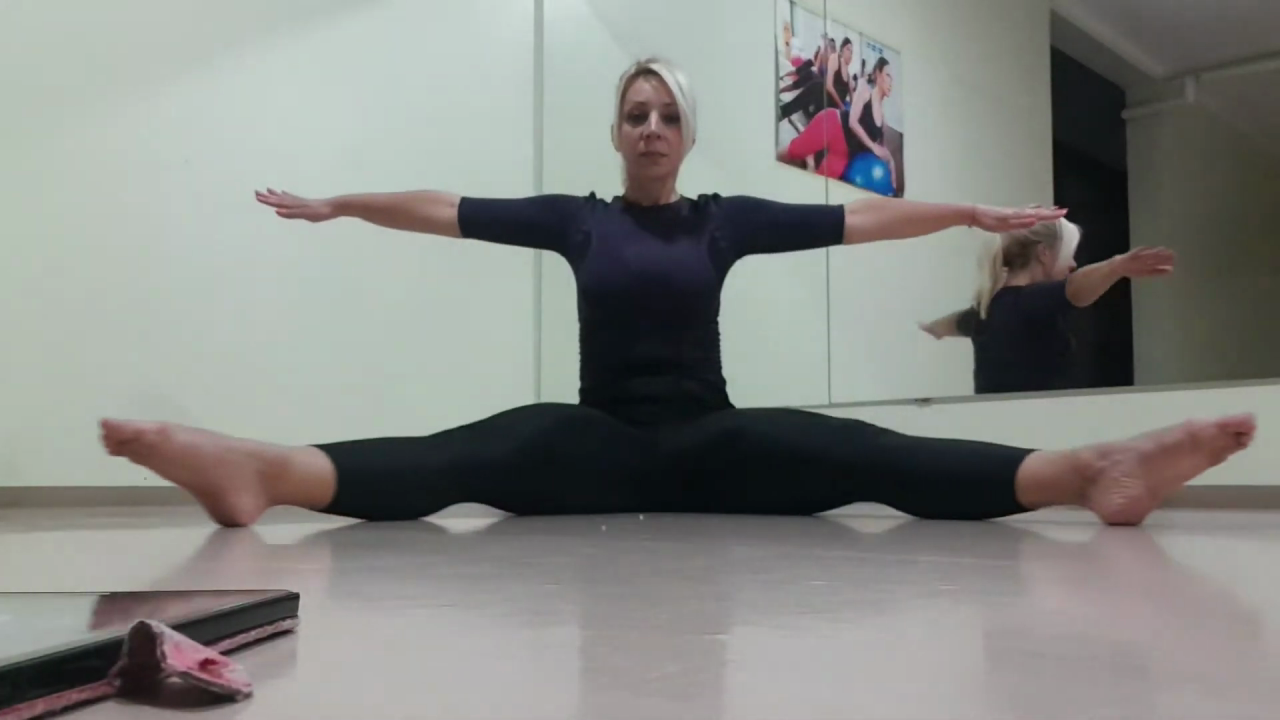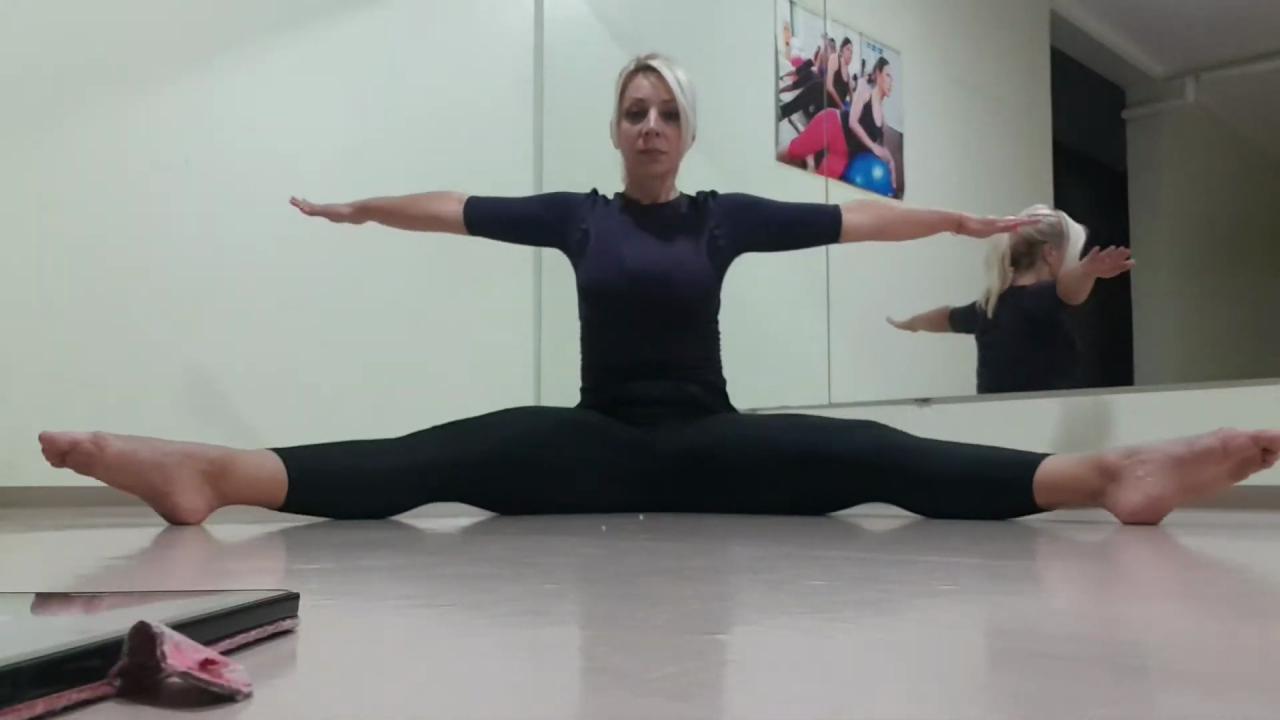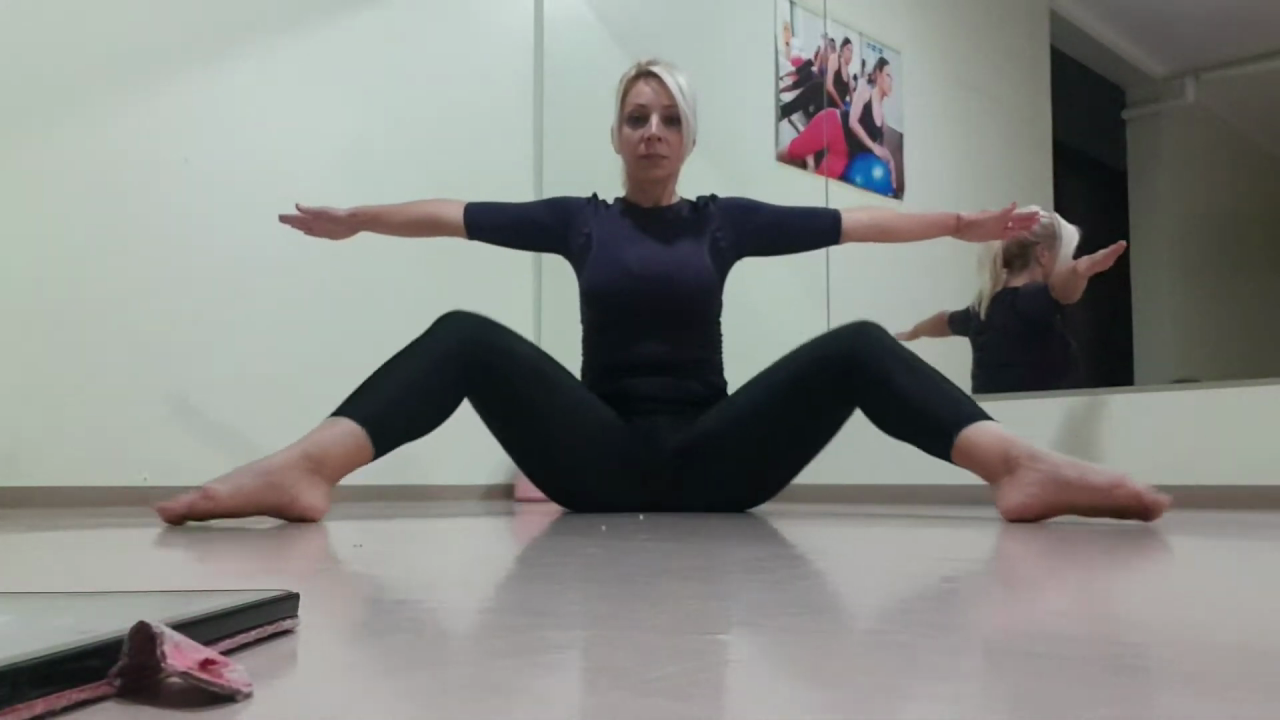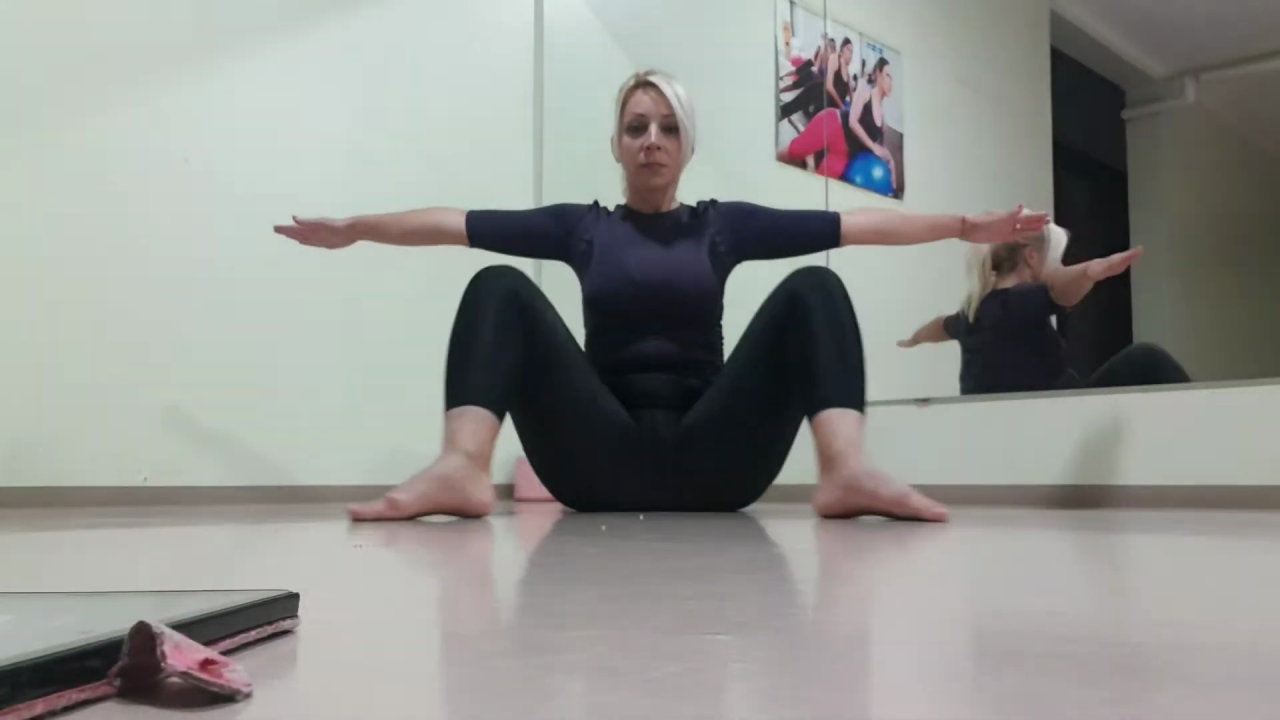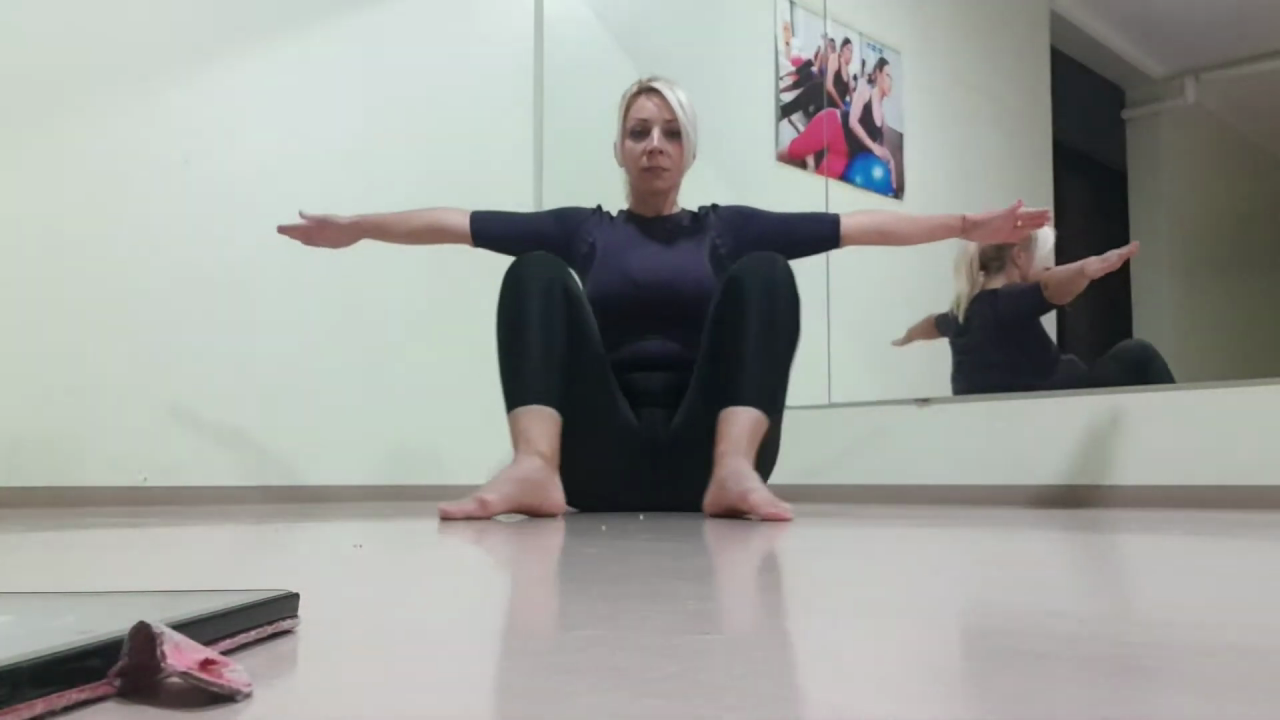
dt=0.4s
person 1, frame 1
left shoulder: (724, 220)
right shoulder: (577, 218)
left elbow: (860, 217)
right elbow: (446, 210)
left wrist: (977, 212)
right wrist: (333, 204)
left hip: (708, 443)
right hip: (605, 443)
left knee: (857, 451)
right knee: (472, 451)
left ankle: (1089, 473)
right ankle: (264, 472)
person 1, frame 2
left shoulder: (724, 216)
right shoulder: (576, 214)
left elbow: (850, 218)
right elbow: (458, 209)
left wrist: (961, 219)
right wrist: (360, 208)
left hip: (706, 447)
right hip: (601, 447)
left knee: (872, 455)
right knee: (446, 453)
left ankle: (1111, 474)
right ankle: (206, 475)
person 1, frame 3
left shoulder: (724, 220)
right shoulder: (578, 220)
left elbow: (853, 221)
right elbow: (454, 214)
left wrist: (958, 222)
right wrist: (355, 218)
left hip: (709, 458)
right hip: (601, 457)
left knee: (858, 347)
right knee: (464, 336)
left ankle: (1023, 468)
right ankle: (301, 469)
person 1, frame 4
left shoulder: (724, 224)
right shoulder: (581, 226)
left elbow: (857, 224)
right elbow: (453, 224)
left wrist: (966, 226)
right wrist: (352, 228)
left hip: (709, 462)
right hip: (604, 462)
left knee: (813, 288)
right knee: (500, 287)
left ankle: (849, 469)
right ankle: (460, 467)
person 1, frame 5
left shoulder: (724, 229)
right shoulder: (584, 229)
left elbow: (860, 226)
right elbow: (457, 223)
left wrist: (970, 225)
right wrist: (355, 228)
left hip: (697, 451)
right hip: (606, 458)
left knee: (765, 272)
right knee: (536, 273)
left ankle: (734, 469)
right ankle: (536, 468)
person 2, frame 1
left shoulder: (990, 306)
right shoulder: (1032, 302)
left elbow: (955, 322)
right elbow: (1077, 289)
left wrist: (935, 327)
right wrist: (1118, 266)
person 2, frame 2
left shoulder: (990, 306)
right shoulder: (1036, 300)
left elbow: (946, 316)
right elbow: (1068, 288)
left wrist: (911, 323)
right wrist: (1086, 272)
person 2, frame 3
left shoulder: (987, 307)
right shoulder: (1029, 301)
left elbow: (946, 321)
right elbow: (1061, 287)
left wrist: (912, 333)
right wrist: (1082, 269)
person 2, frame 4
left shoulder: (977, 310)
right shoulder: (1020, 302)
left elbow: (942, 326)
right elbow: (1059, 288)
left wrist: (914, 339)
right wrist: (1093, 270)
person 2, frame 5
left shoulder: (967, 310)
right shoulder: (1009, 302)
left elbow: (934, 323)
right elbow: (1050, 287)
left wrist: (906, 337)
right wrist: (1089, 268)
